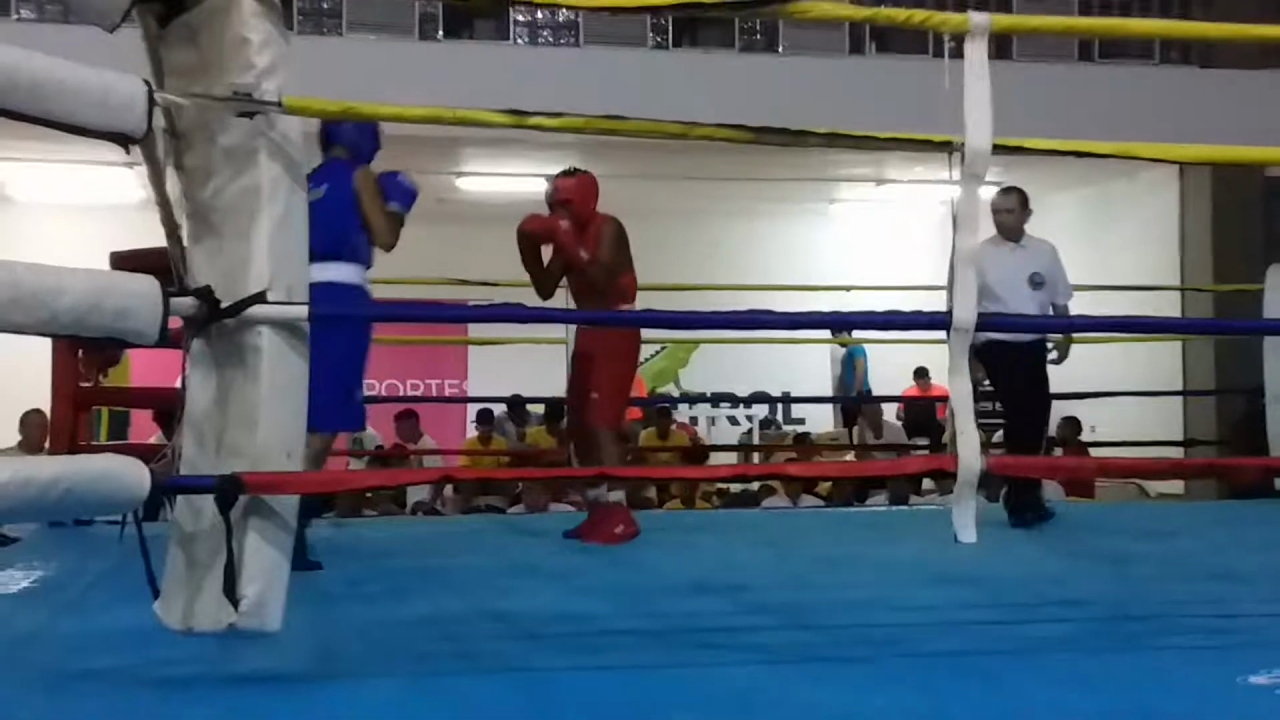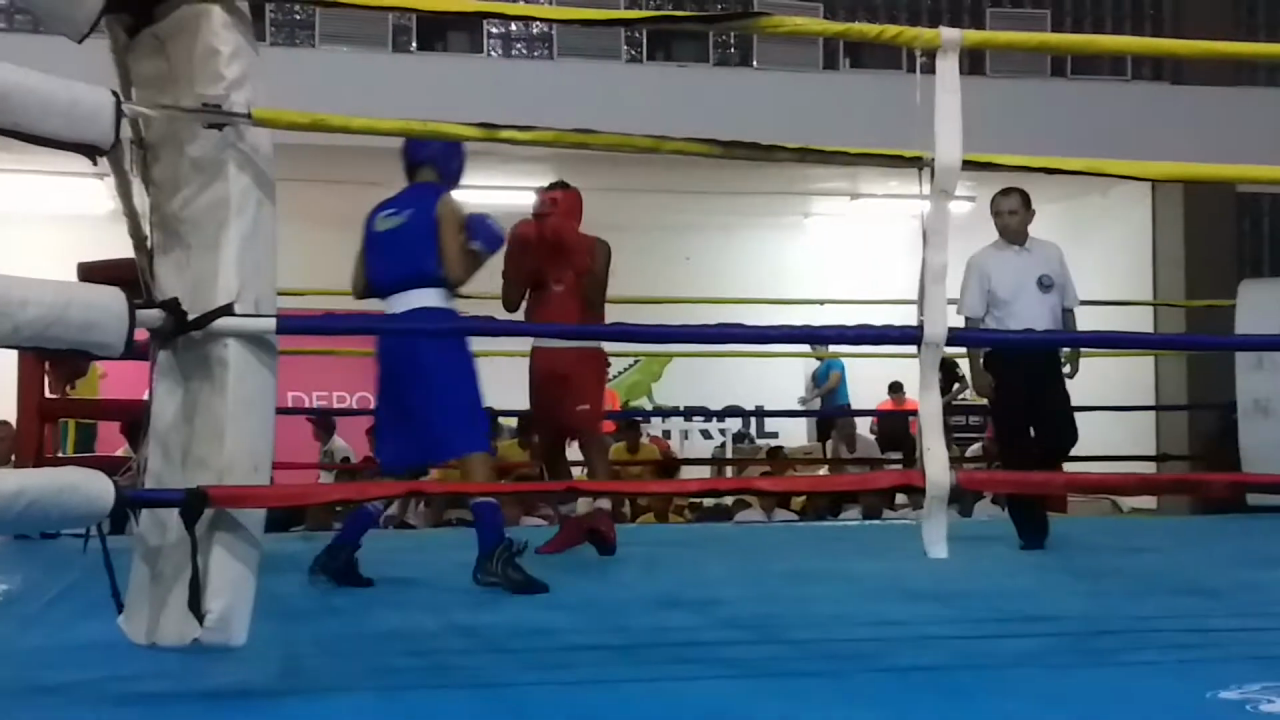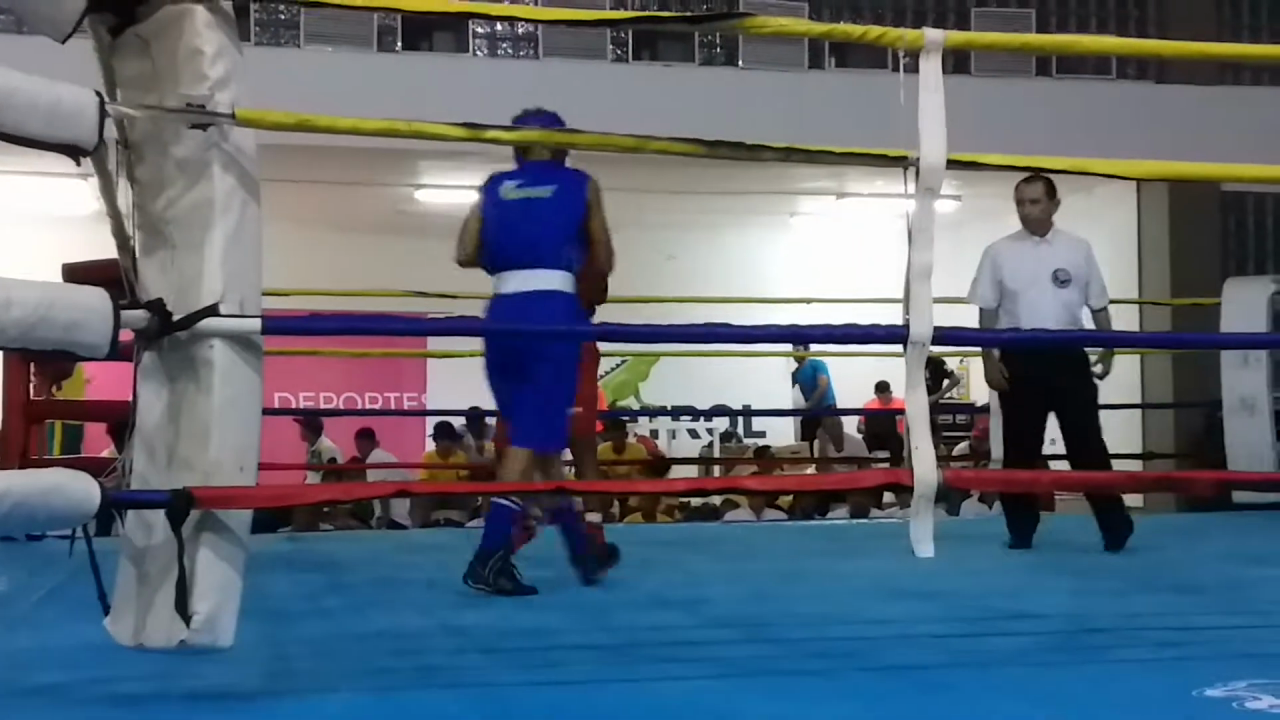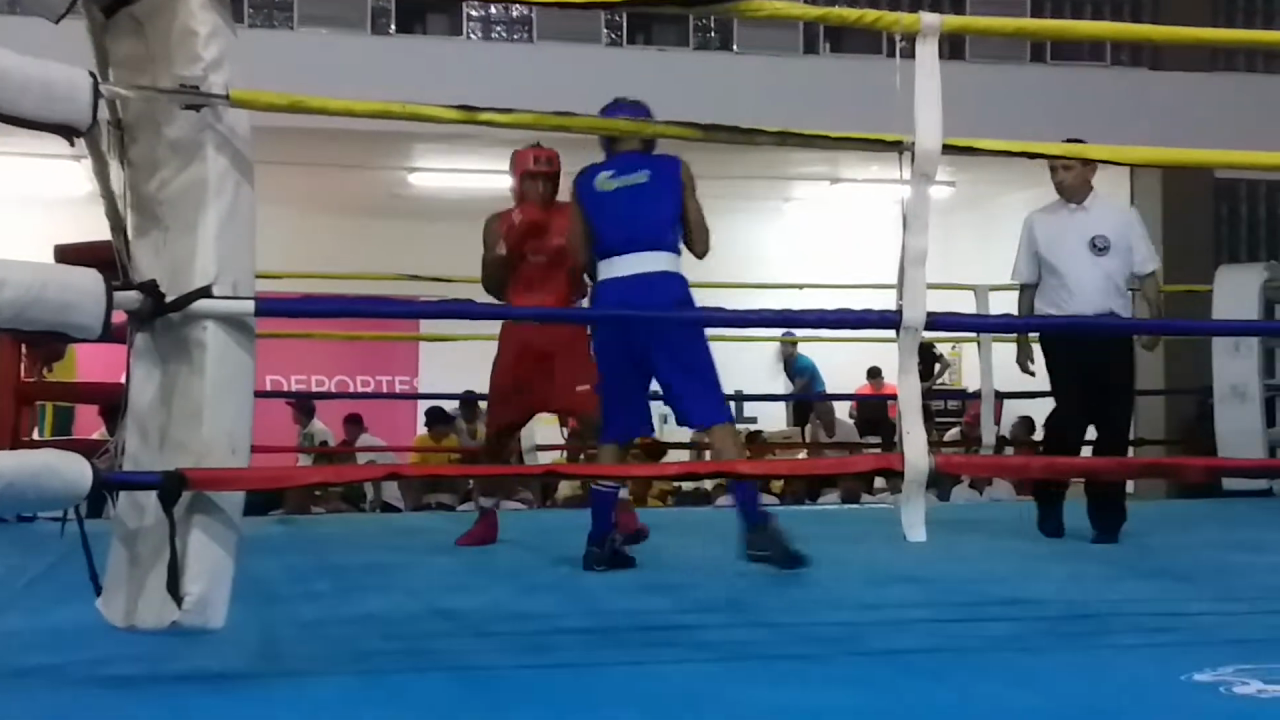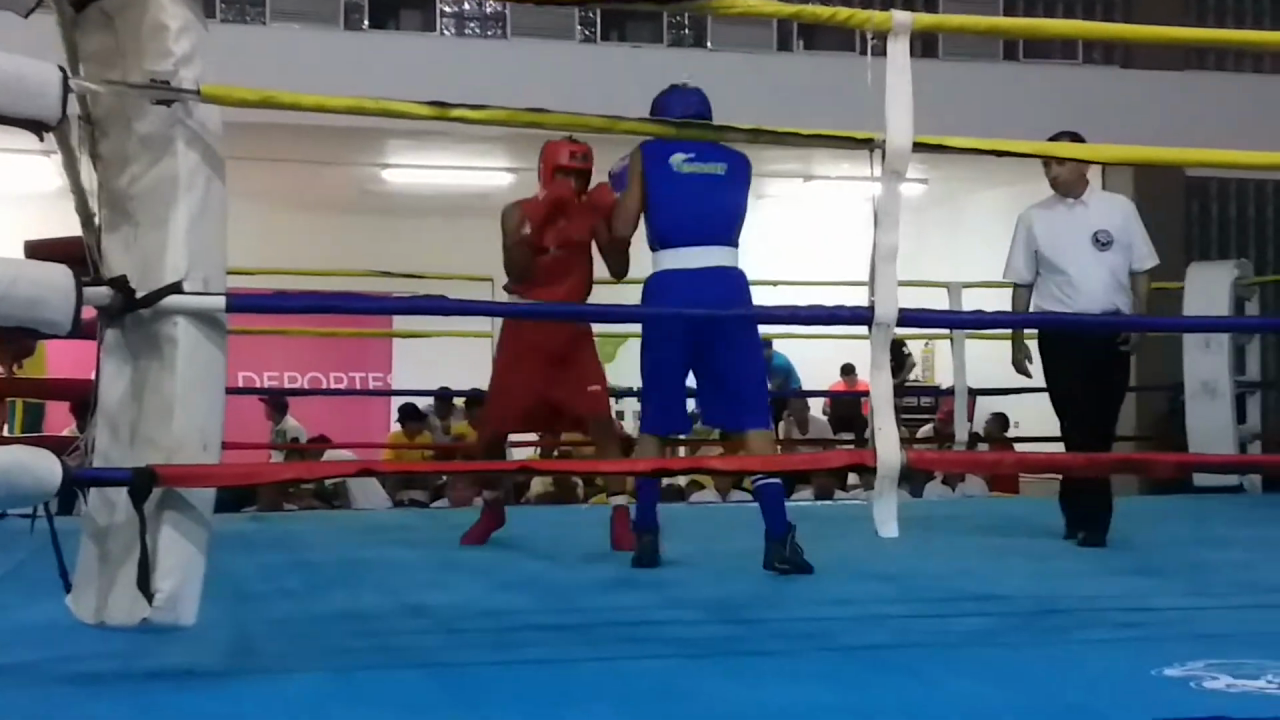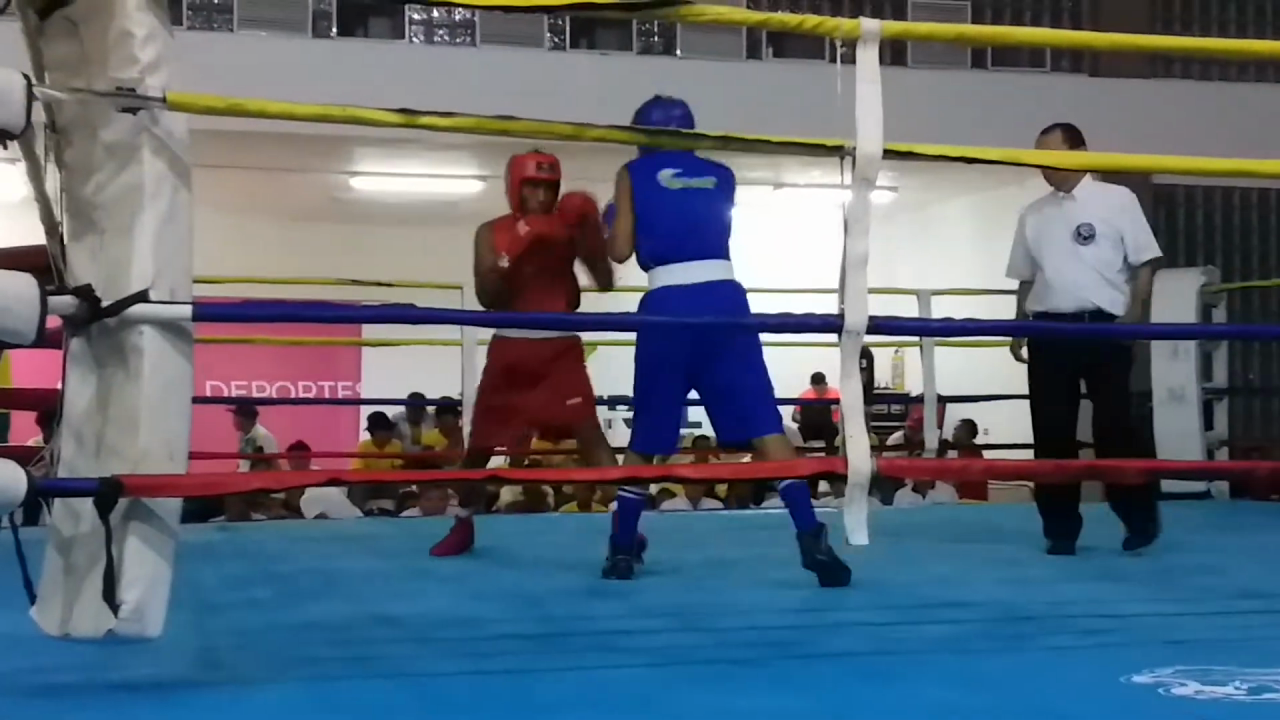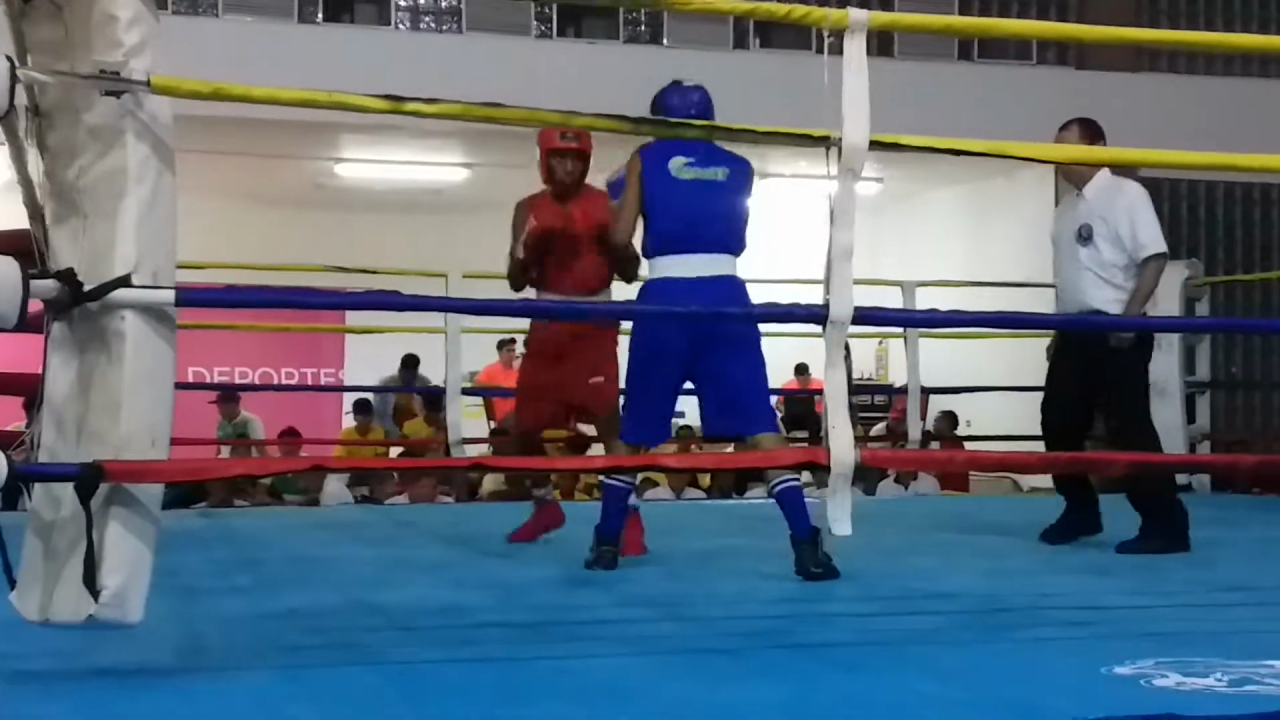
dt=0.4s
person 1, frame 1
left shoulder: (306, 187)
right shoulder: (359, 176)
right elbow: (386, 240)
right wrist: (397, 209)
left hip: (310, 301)
right hip: (344, 300)
left knee: (326, 419)
right knee: (328, 421)
person 1, frame 2
left shoulder: (381, 214)
right shoulder: (443, 206)
left elbow: (361, 288)
right elbow: (456, 275)
right wrist: (480, 252)
left hip: (395, 333)
right hip: (436, 328)
left knee: (397, 456)
right knee: (472, 443)
left ankle: (339, 553)
right ankle: (494, 556)
person 1, frame 3
left shoulder: (494, 189)
right shoulder: (580, 185)
left elbow: (466, 254)
right elbow: (602, 266)
left hip: (504, 313)
right hip: (552, 310)
left knee: (527, 436)
right knee: (536, 438)
left ankle: (583, 546)
right ankle: (489, 558)
person 1, frame 4
left shoulder: (586, 182)
right shoulder: (673, 168)
left elbow: (583, 257)
right elbow: (700, 245)
left hip: (611, 300)
right hip: (663, 292)
left knee: (617, 429)
right knee: (713, 414)
left ankle: (600, 542)
right ankle: (756, 528)
person 1, frame 5
left shoulder: (646, 156)
right shoulder: (737, 163)
left elbow: (621, 230)
left wrist: (629, 188)
left hip: (668, 289)
right hip: (725, 286)
left knee: (657, 420)
right knee: (753, 417)
left ankle: (646, 535)
right ankle: (778, 539)
person 1, frame 6
left shoulder: (633, 174)
right shoulder: (722, 177)
left elbow: (621, 251)
left wrist: (619, 223)
left hip: (667, 306)
right hip: (723, 300)
left knee: (647, 437)
right knee: (764, 426)
left ankle: (622, 550)
right ankle: (812, 539)
person 1, frame 7
left shoulder: (645, 158)
right shoulder: (739, 168)
left elbow: (620, 238)
left wrist: (623, 197)
left hip: (664, 297)
right hip: (723, 296)
left knee: (636, 426)
right knee: (759, 424)
left ankle: (606, 541)
right ankle: (806, 543)
person 2, frame 1
left shoulder: (608, 229)
right shoulder: (566, 237)
left elbow: (603, 281)
right elbow: (545, 290)
left wrist: (572, 246)
right wrist: (530, 250)
left hip: (616, 332)
right hip: (589, 332)
left knee: (600, 421)
right knee: (577, 425)
left ankle: (619, 516)
right ankle: (599, 508)
person 2, frame 2
left shoulder: (595, 248)
right shoulder: (532, 248)
left elbow: (594, 305)
right elbow: (510, 303)
left wrist: (578, 257)
right wrist: (516, 255)
left hip: (584, 354)
right hip: (544, 356)
left knee: (587, 428)
right knee: (550, 445)
left ankle: (601, 518)
right ankle: (571, 522)
person 2, frame 3
left shoulder: (584, 239)
right shoulder: (518, 241)
left elbow: (596, 296)
right elbow: (512, 298)
left wrist: (581, 259)
right wrist: (526, 260)
left hip: (574, 347)
right hip: (532, 346)
left knee: (578, 435)
right knee: (513, 439)
left ankle: (592, 532)
right ankle: (517, 520)
person 2, frame 4
left shoulder: (575, 217)
right shoulder: (499, 224)
right elbow: (493, 287)
left wrist: (579, 250)
right wrist: (509, 243)
left hip: (567, 331)
right hip: (520, 333)
left knee: (593, 417)
right knee: (499, 427)
left ankle: (623, 513)
right ankle: (486, 518)
person 2, frame 5
left shoulder: (590, 214)
right shoulder: (518, 213)
left elbow: (619, 269)
right elbow: (515, 271)
left wrist: (609, 221)
right wrist: (535, 222)
left hip: (572, 332)
right hip: (524, 330)
left knee: (601, 421)
right knee: (495, 427)
left ankle: (621, 520)
right ankle: (492, 508)
person 2, frame 6
left shoulder: (571, 226)
right shoulder: (492, 233)
left elbow: (606, 282)
right elbow: (487, 297)
left wrist: (592, 230)
right wrist: (514, 253)
left hip: (560, 347)
right hip: (510, 349)
left knee: (587, 429)
right knee: (479, 446)
right ankle: (462, 528)
person 2, frame 7
left shoulder: (603, 204)
right shoulder: (528, 210)
left elbow: (629, 271)
right elbow: (516, 282)
left wrist: (613, 239)
right wrist: (528, 242)
left hip: (592, 324)
right hip: (546, 325)
left knee: (606, 415)
right knee: (523, 428)
left ankle: (627, 518)
right ankle: (546, 507)
person 3, frame 1
left shoulder: (1045, 252)
right shoulder: (979, 256)
left elbow: (1059, 301)
left wrist: (1065, 338)
right wrist: (968, 354)
left hip: (1033, 348)
right hip: (997, 349)
left knee: (1034, 423)
right knee: (1021, 419)
left ankle: (1020, 501)
right ankle: (1026, 500)
person 3, frame 2
left shoulder: (1051, 254)
right shoulder: (982, 261)
left elbow: (1066, 307)
right elbow: (972, 321)
left wrist: (1074, 349)
right wrist: (976, 368)
left hip: (1046, 359)
right hip: (1005, 361)
left knee: (1060, 436)
right knee: (1016, 445)
left ankle: (1023, 509)
right ankle: (1031, 526)
person 3, frame 3
left shoulder: (1078, 248)
right shoulder: (999, 252)
left elbow: (1097, 304)
right elbow: (987, 311)
left wrist: (1109, 349)
right wrist: (990, 358)
left hip: (1069, 356)
right hip: (1020, 359)
left knee: (1086, 441)
right knee: (1021, 447)
left ankle: (1115, 526)
right ankle: (1021, 528)
person 3, frame 4
left shoulder: (1122, 215)
right shoulder: (1038, 221)
left elbow: (1146, 273)
right elbow: (1028, 284)
left wrist: (1154, 319)
right wrist: (1022, 339)
left hip: (1112, 331)
right hip: (1062, 333)
left knee: (1114, 425)
right knee: (1070, 417)
left ankle: (1106, 517)
right ankle: (1050, 501)
person 3, frame 5
left shoulder: (1120, 208)
right shoulder: (1033, 218)
left elbow: (1141, 270)
right elbow: (1022, 285)
left wrist: (1139, 319)
right wrist: (1017, 340)
left hip: (1112, 331)
right hip: (1062, 332)
left knee: (1101, 427)
right knee: (1079, 425)
left ankle: (1078, 512)
right ankle: (1092, 518)
person 3, frame 6
left shoulder: (1117, 199)
right shoulder: (1033, 215)
left elbow: (1144, 262)
right elbow: (1027, 279)
left wrist: (1134, 315)
left hip: (1105, 327)
right hip: (1051, 331)
left knee: (1114, 424)
right knee: (1052, 432)
left ankle: (1139, 516)
right ankle: (1060, 527)
person 3, frame 7
left shoulder: (1126, 194)
right shoulder: (1066, 209)
left elbow: (1154, 258)
left wrist: (1131, 315)
right wrist: (1058, 333)
left hip: (1118, 332)
right hip: (1077, 332)
left knee: (1129, 428)
right knee: (1058, 420)
left ankle: (1166, 527)
right ankle: (1081, 511)
